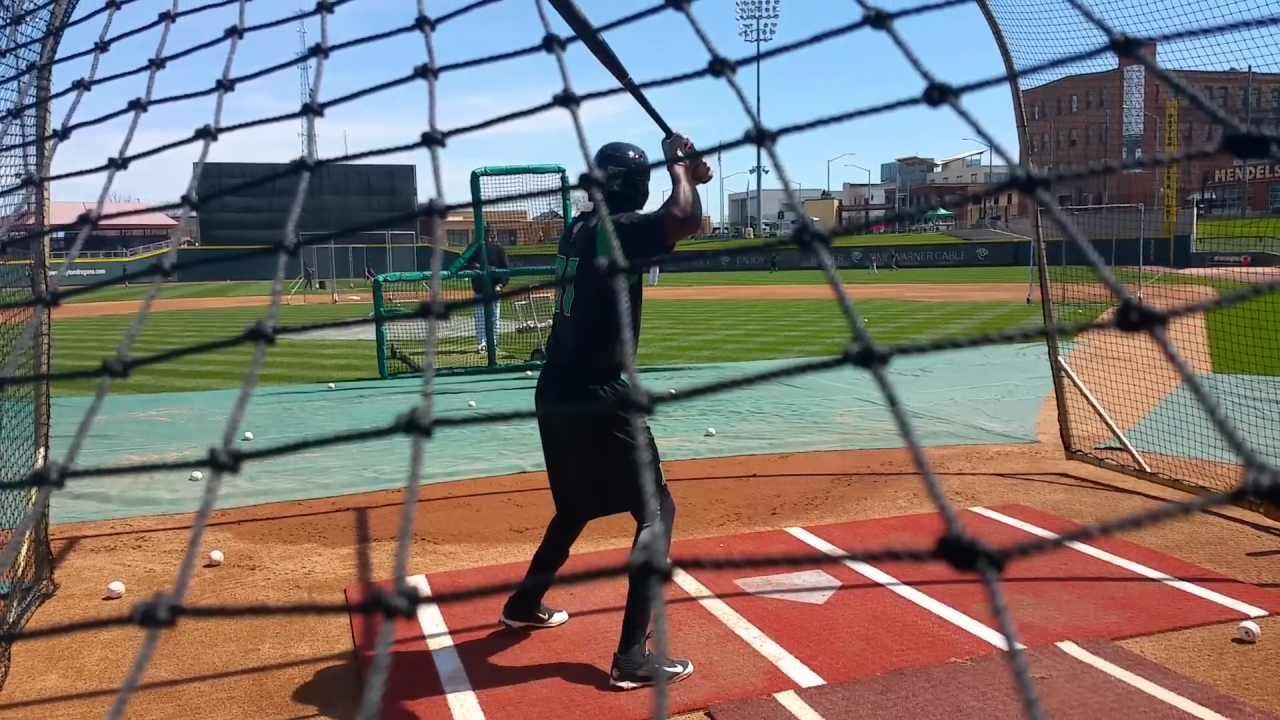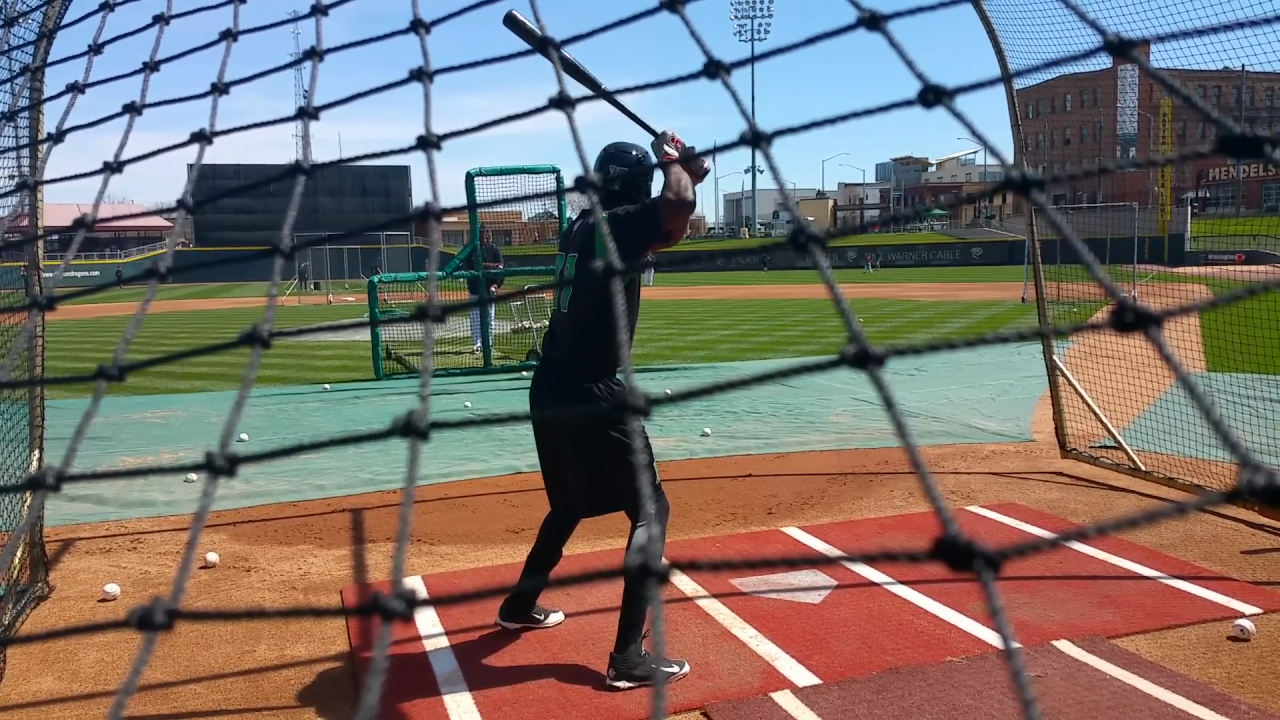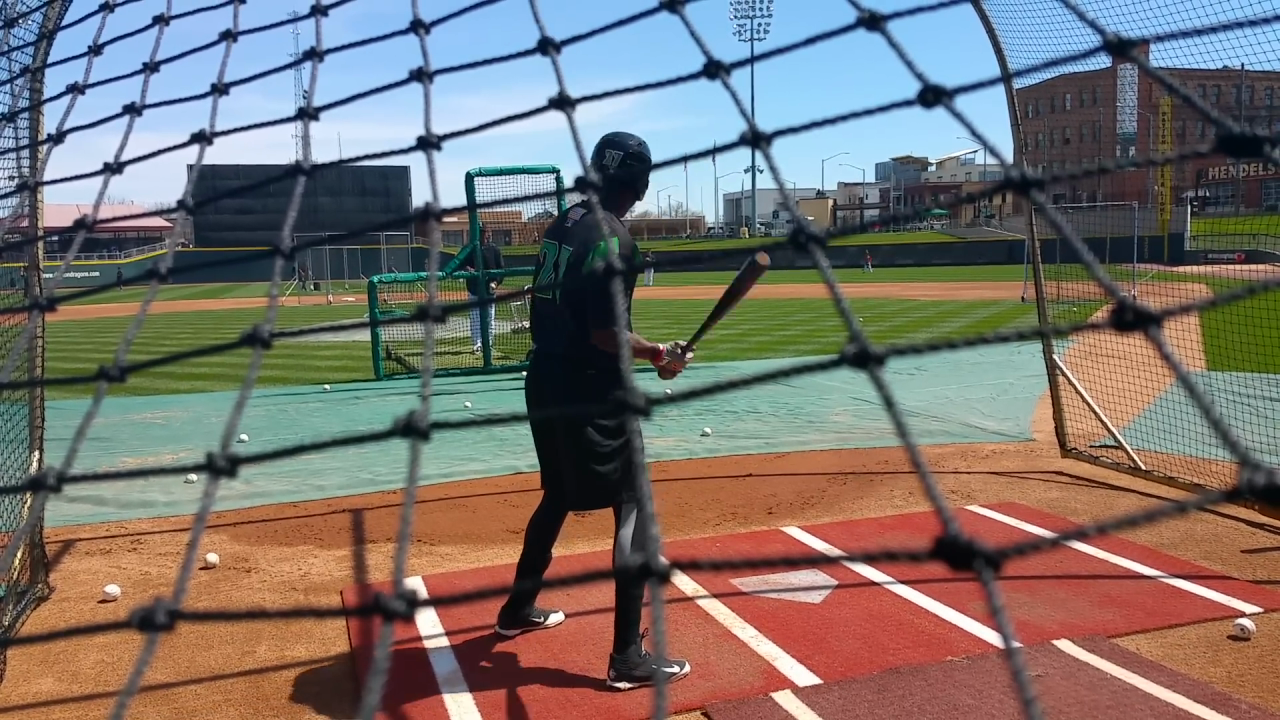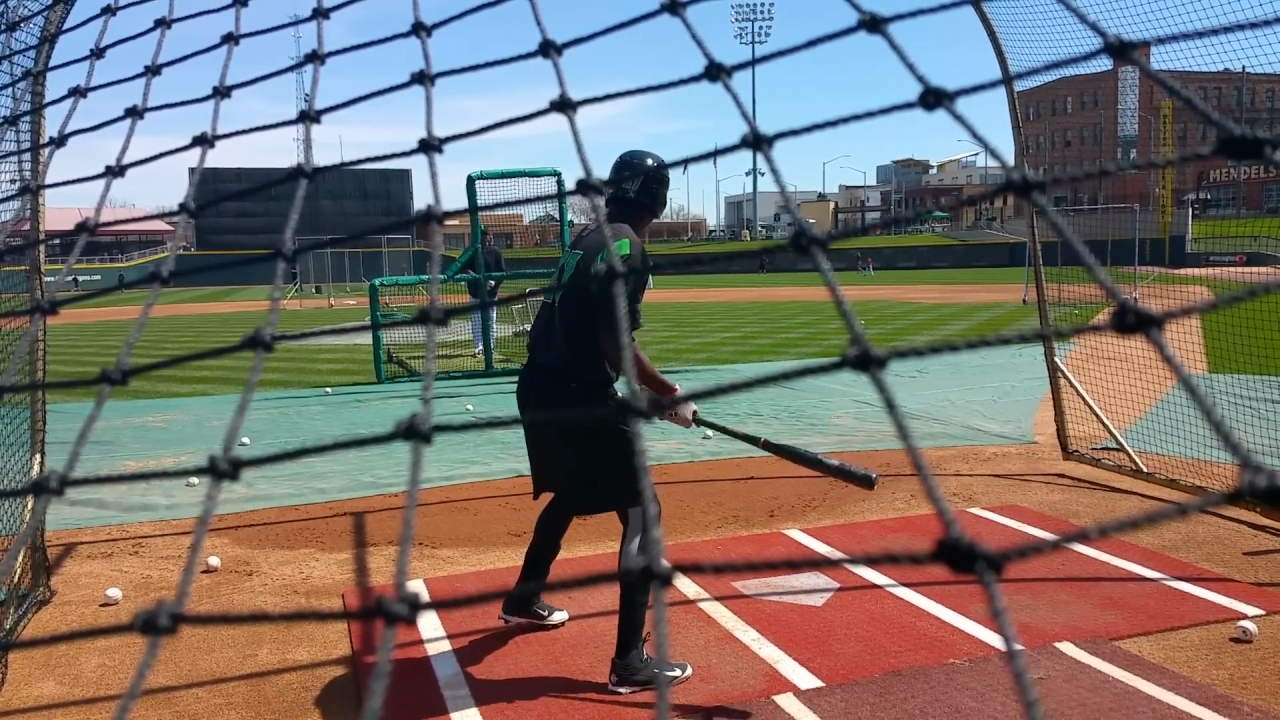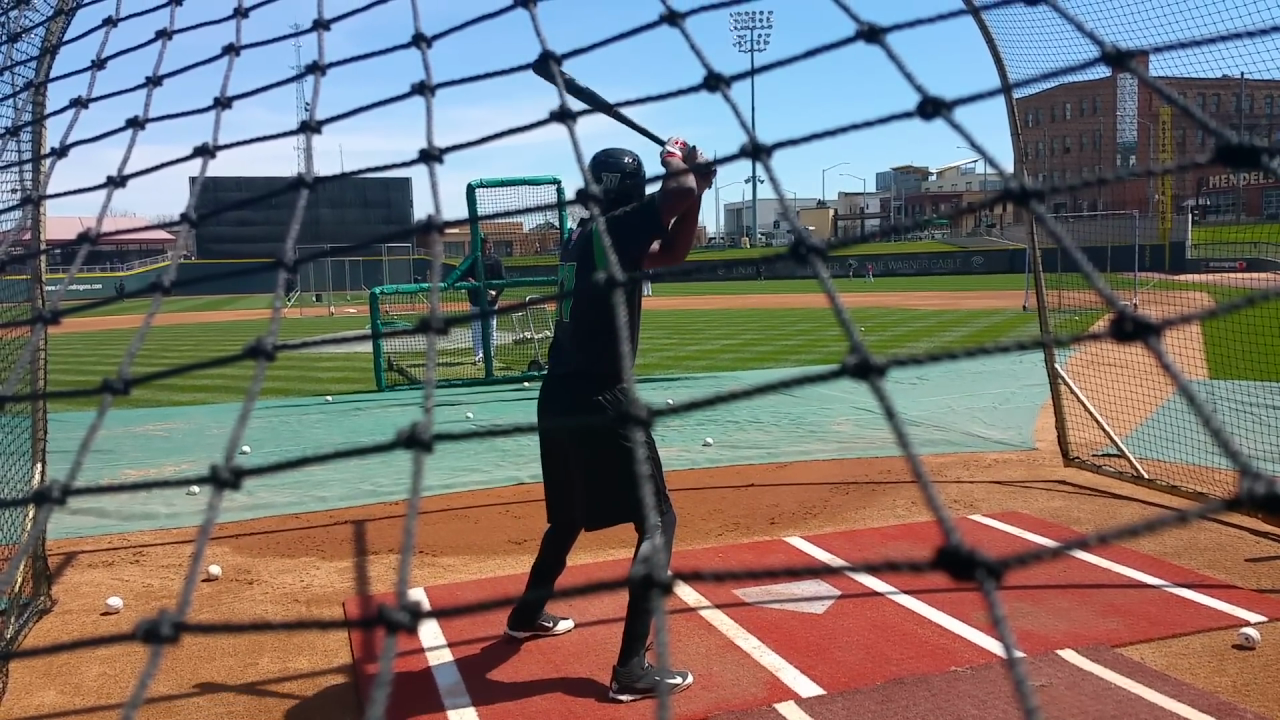
dt=1s
person 1, frame 1
left shoulder: (581, 228)
right shoulder: (616, 230)
left elbow: (657, 225)
right elbow: (684, 220)
left wrist: (687, 179)
right wrist: (677, 164)
left hip: (556, 388)
right hip: (596, 394)
left knee: (577, 503)
right knee: (656, 510)
left ankle: (525, 603)
right ankle: (633, 656)
person 1, frame 2
left shoulder: (583, 227)
right shoulder: (614, 226)
left elbow: (664, 229)
right elbow: (678, 206)
left wrist: (685, 176)
right wrist: (671, 160)
left hip: (552, 386)
right hip: (590, 392)
left knee: (571, 503)
right knee: (650, 510)
left ankle: (521, 604)
right ankle: (629, 657)
person 1, frame 3
left shoulder: (560, 224)
right shoulder: (613, 239)
right elbow: (603, 334)
left wrist: (622, 350)
right wrist: (658, 354)
left hip: (545, 376)
right hip: (590, 386)
left knee: (558, 495)
right knee: (632, 508)
left ankle: (519, 608)
right ankle: (627, 657)
person 1, frame 4
left shoulder: (590, 237)
right shoulder: (626, 248)
right elbow: (619, 343)
left wrist: (649, 385)
right wrist: (666, 393)
left hip: (539, 386)
right hip: (579, 396)
left knee: (568, 494)
right knee: (638, 515)
left ankle: (524, 600)
right ankle: (630, 661)
person 1, frame 5
left shoulder: (584, 236)
right shoulder: (612, 231)
left elbow: (673, 252)
right elbow: (678, 193)
left wrist: (695, 188)
right wrist: (678, 164)
left hip: (559, 397)
right hip: (598, 402)
left knee: (570, 513)
right knee: (657, 520)
left ankle: (528, 613)
right ankle: (632, 668)
